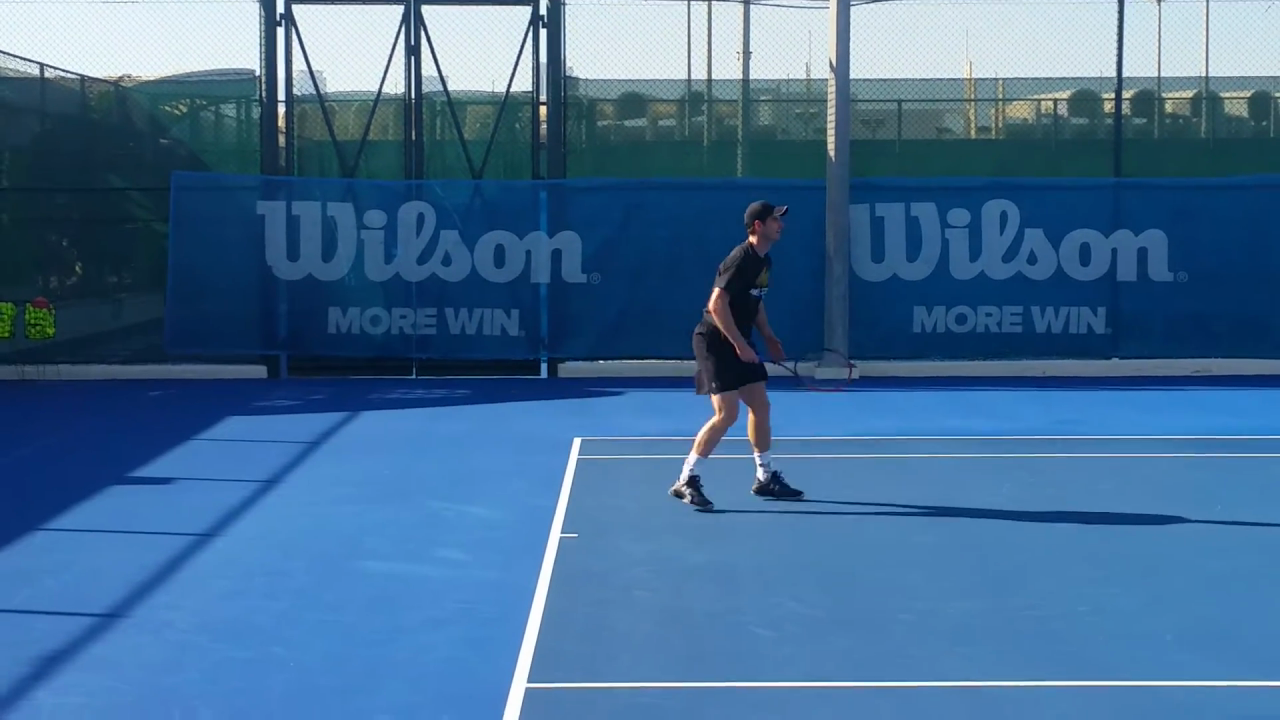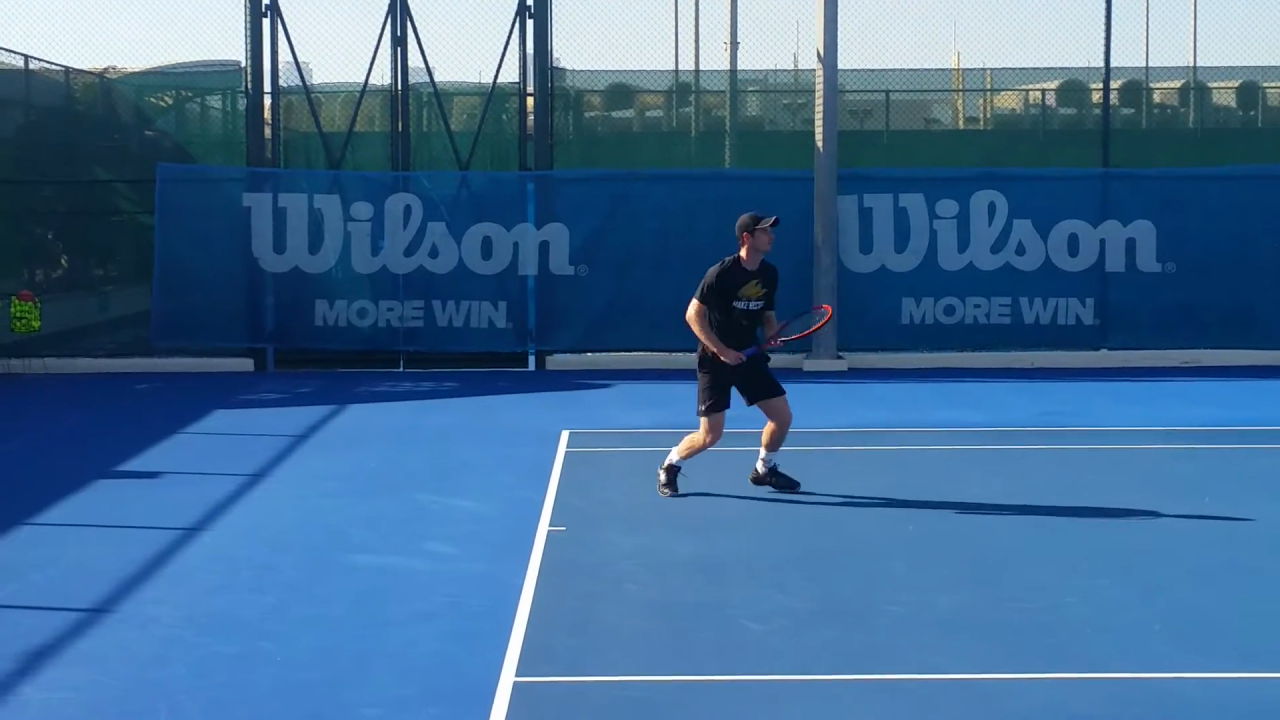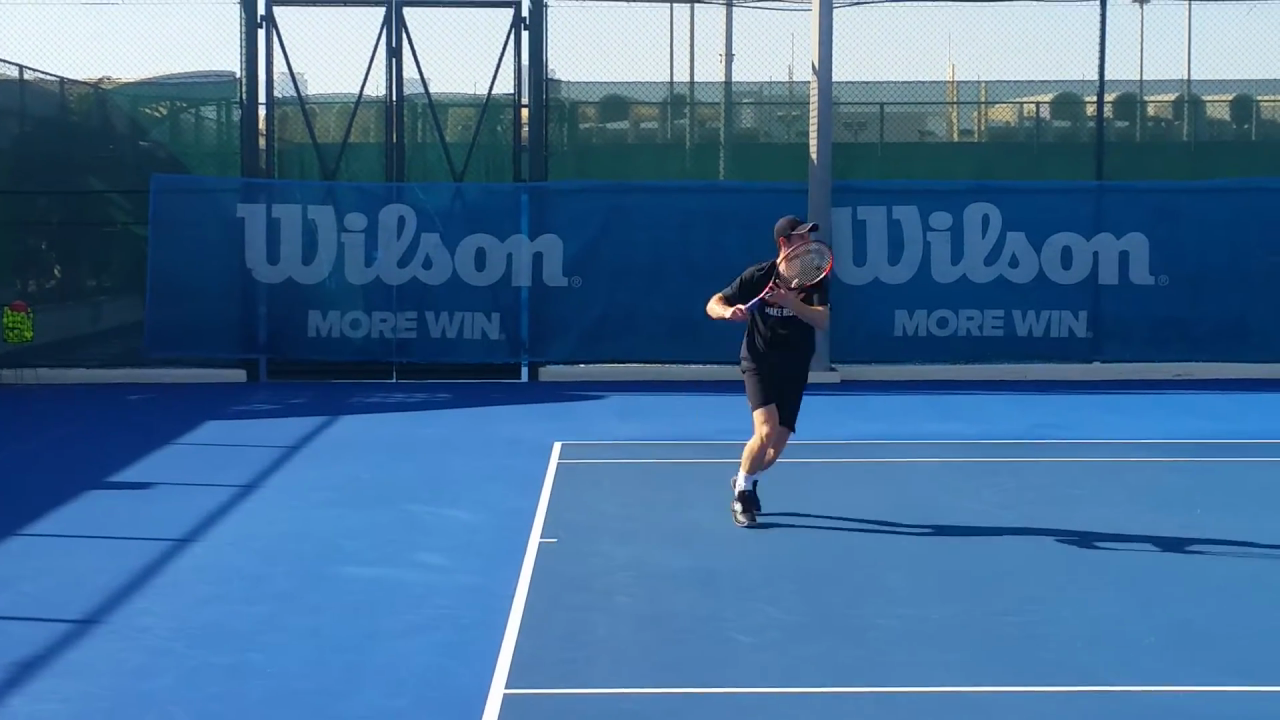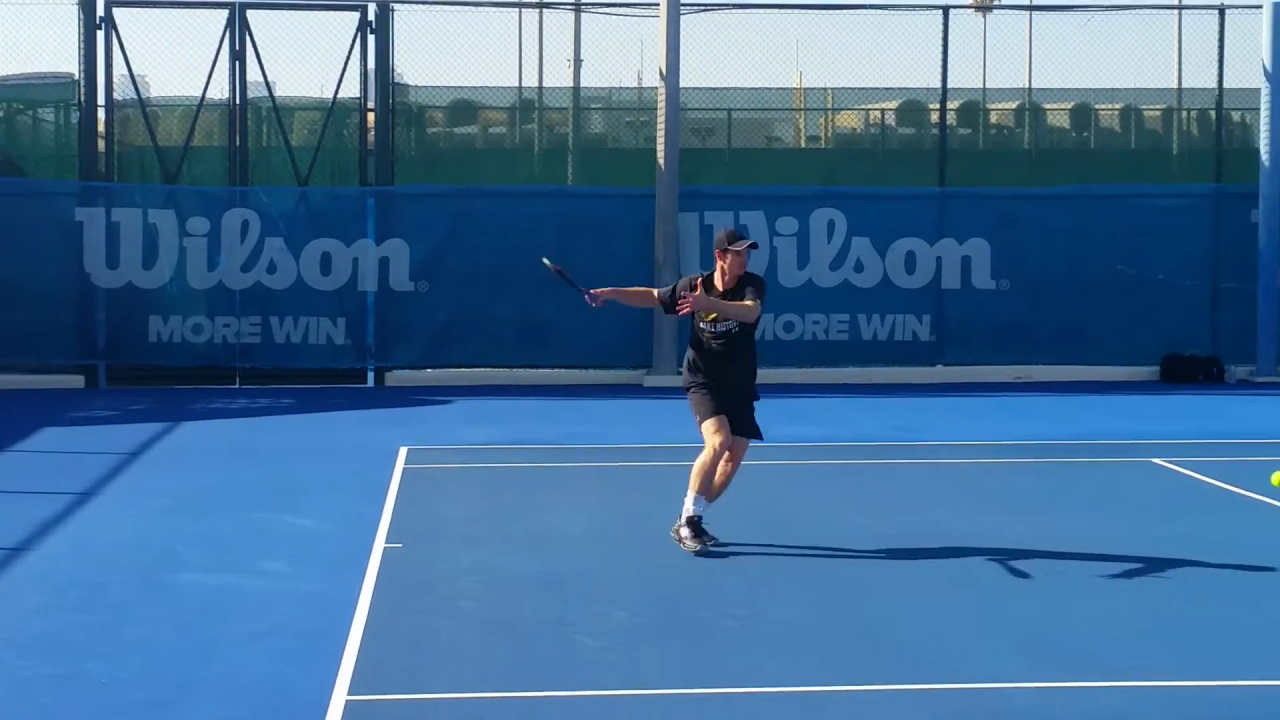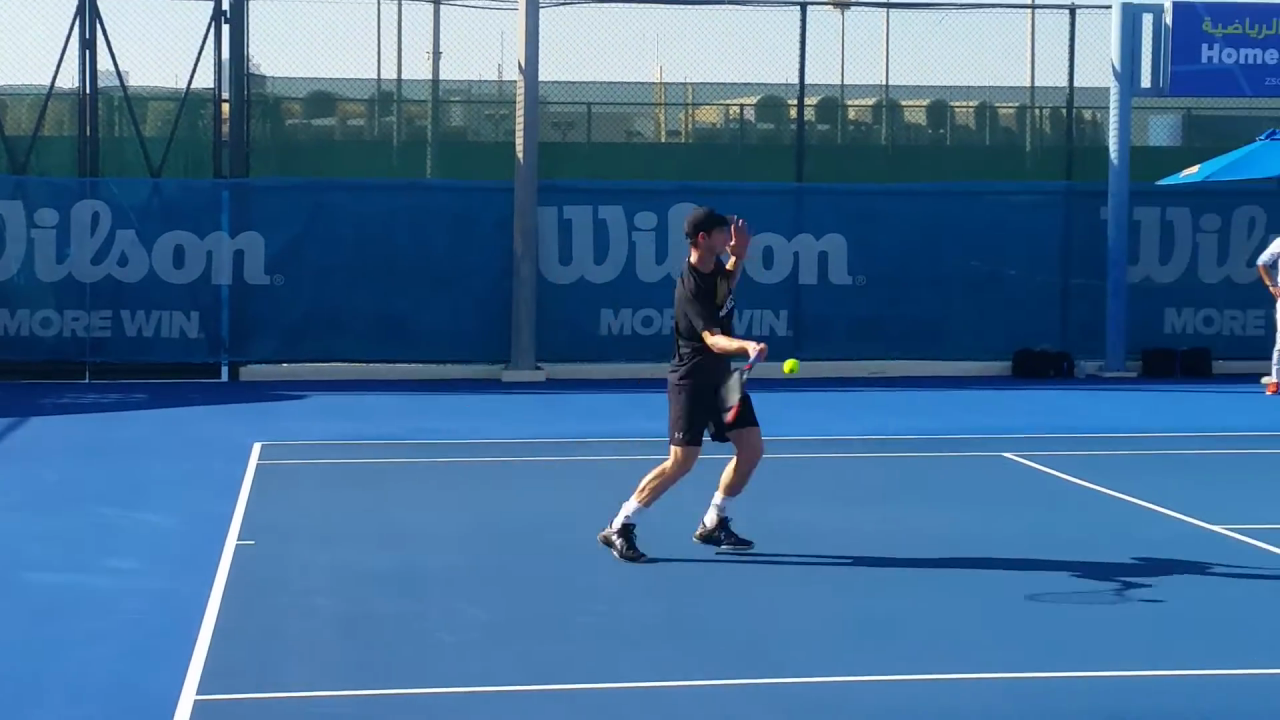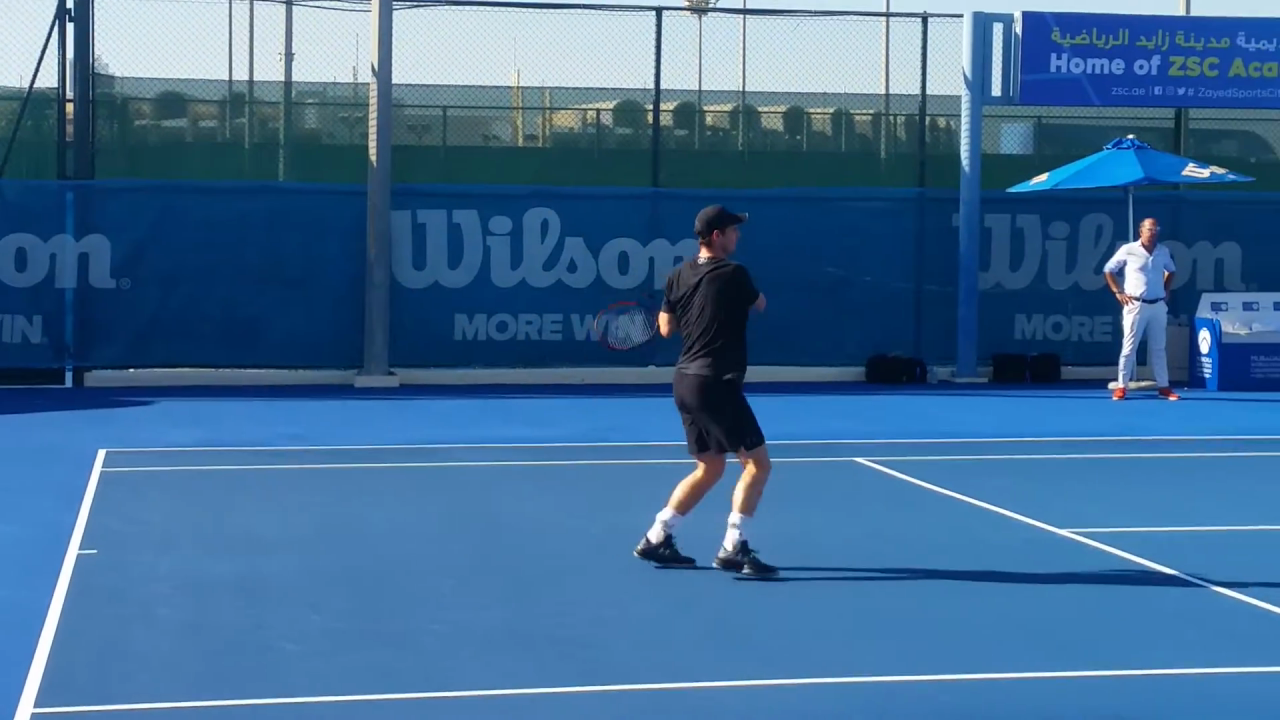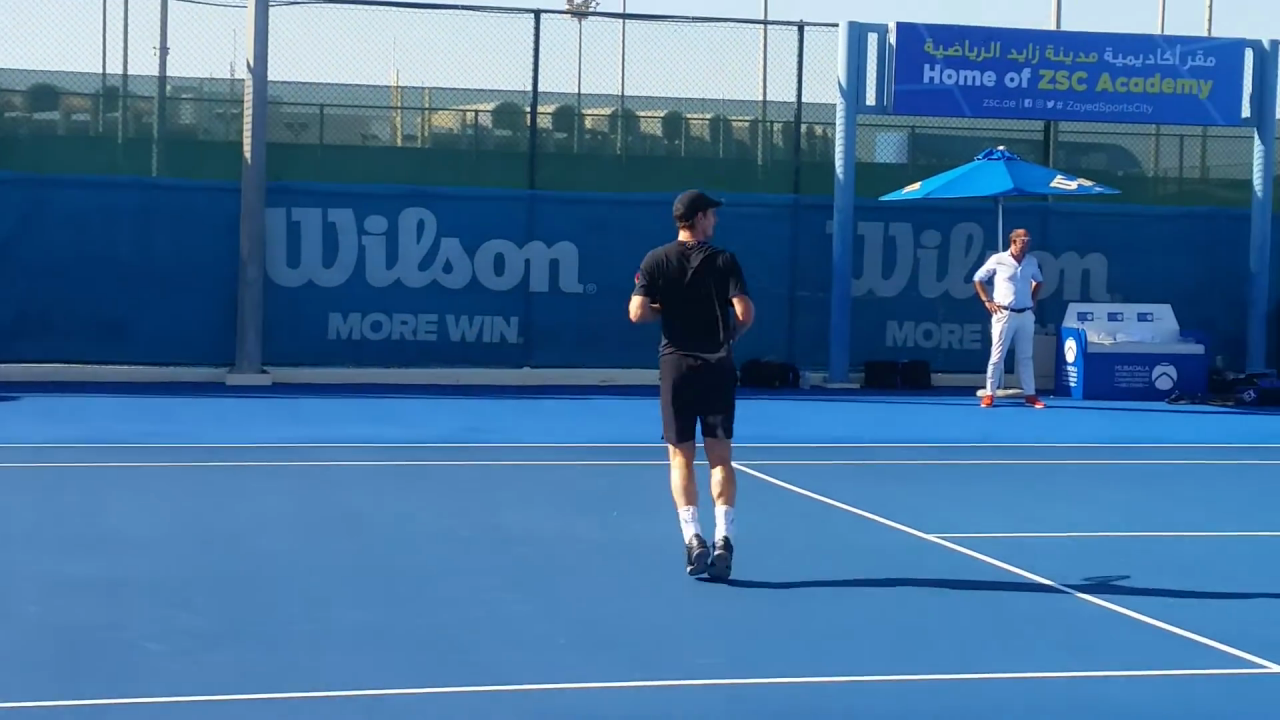
dt=0.4s
person 1, frame 1
left shoulder: (764, 261)
right shoulder: (740, 260)
right elbow: (717, 303)
left wrist: (769, 337)
right wrist: (739, 344)
left hip: (741, 345)
right hip: (715, 342)
left knee: (761, 407)
right knee: (726, 415)
left ankle: (766, 478)
right ankle: (687, 481)
person 1, frame 2
left shoulder: (770, 273)
right shoulder: (722, 272)
right elbow: (693, 315)
left wrist: (772, 332)
right wrist: (722, 351)
left hip: (748, 357)
right hip: (715, 360)
left knee: (782, 416)
right knee: (711, 433)
left ankle: (766, 470)
right ankle: (669, 468)
person 1, frame 3
left shoulder: (816, 277)
right shoulder: (757, 276)
left elbow: (823, 321)
right elbow: (713, 305)
left wrist: (796, 305)
right wrist: (729, 311)
left hip: (794, 371)
right hip: (759, 365)
left knee: (776, 445)
right knee: (766, 430)
left ankle: (745, 480)
right ankle: (743, 495)
person 1, frame 4
left shoulder: (752, 284)
right shoulder: (692, 286)
left elbow: (751, 313)
right elbow: (652, 297)
left wrist: (706, 305)
right wrist: (609, 294)
left hip: (740, 387)
right hip: (703, 383)
left knee: (732, 460)
right knee: (718, 442)
left ankle: (688, 522)
right ankle: (690, 520)
person 1, frame 5
left shoulder: (715, 267)
right shoulder: (692, 288)
left elbow: (728, 282)
right elbow: (714, 339)
left wrist: (738, 254)
right wrist: (749, 347)
left hip: (718, 377)
right hip: (691, 381)
left knee: (751, 449)
right knee: (680, 463)
left ankle: (713, 523)
right ankle: (619, 529)
person 1, frame 6
left shoulder: (678, 275)
right shoulder: (734, 274)
left elbow: (665, 327)
right elbow: (759, 303)
left hip: (685, 382)
right hip: (716, 383)
left knee: (710, 469)
right knee: (758, 464)
left ankle: (656, 539)
right ankle: (733, 548)
person 1, frame 7
left shoulder: (656, 260)
right shoulder: (724, 260)
left elbow: (636, 313)
right elbow: (745, 312)
left hip: (676, 366)
right hip: (717, 368)
left knee: (681, 457)
right knee: (720, 457)
left ankle: (695, 542)
right ankle: (724, 541)
